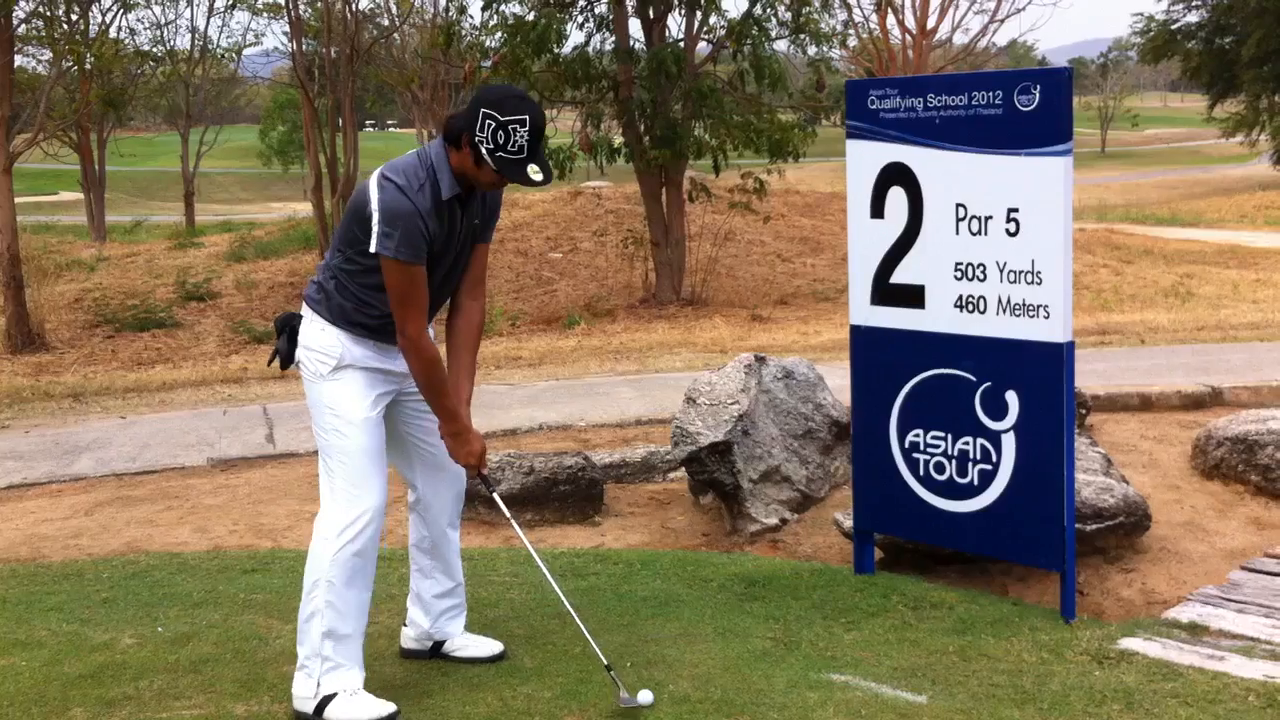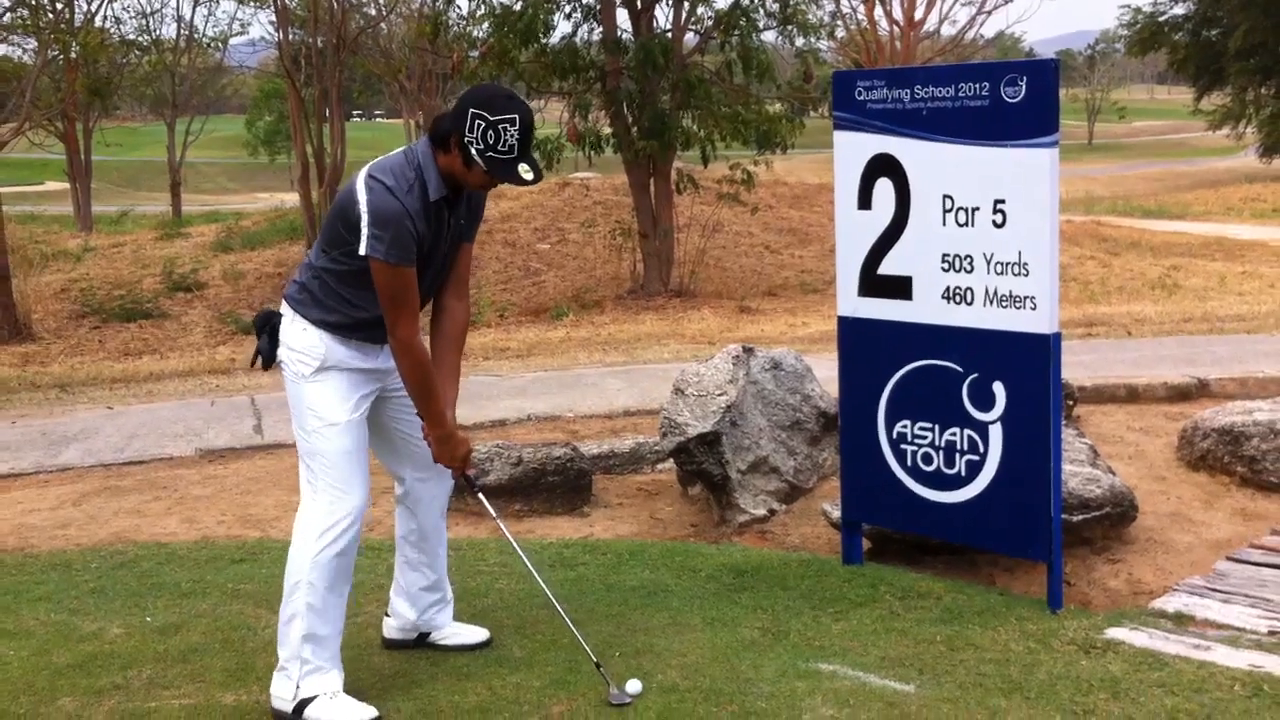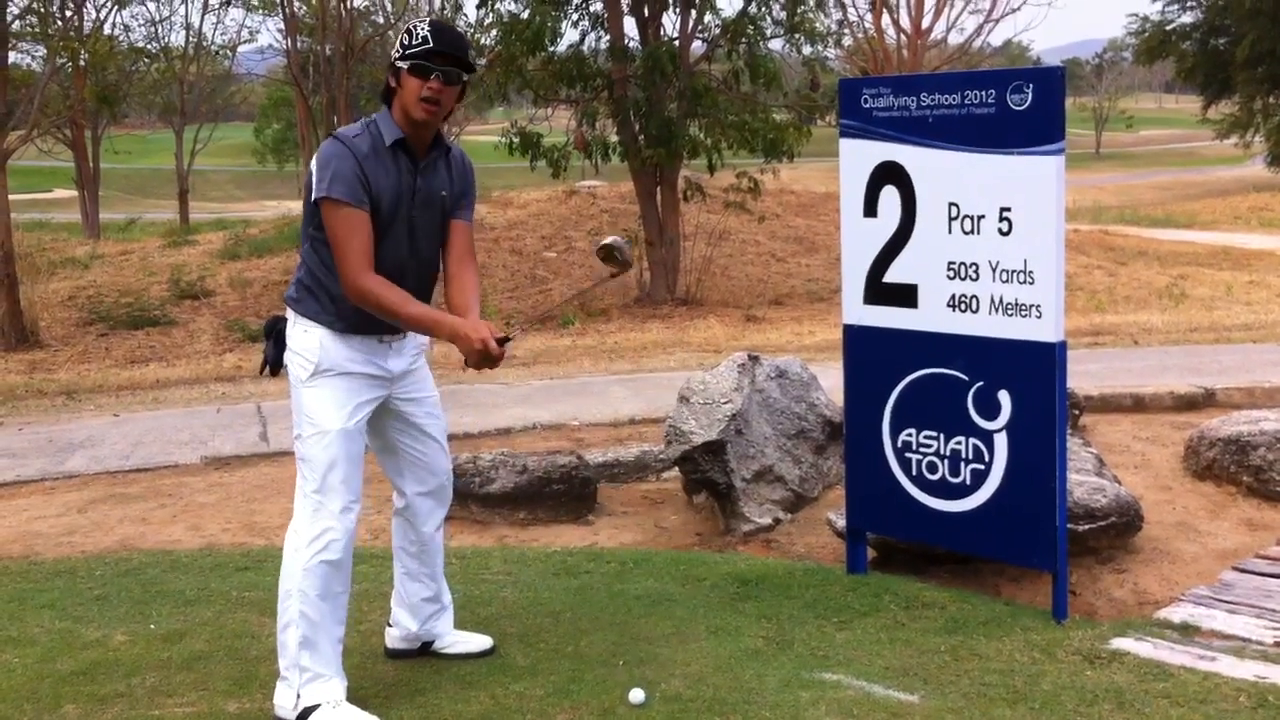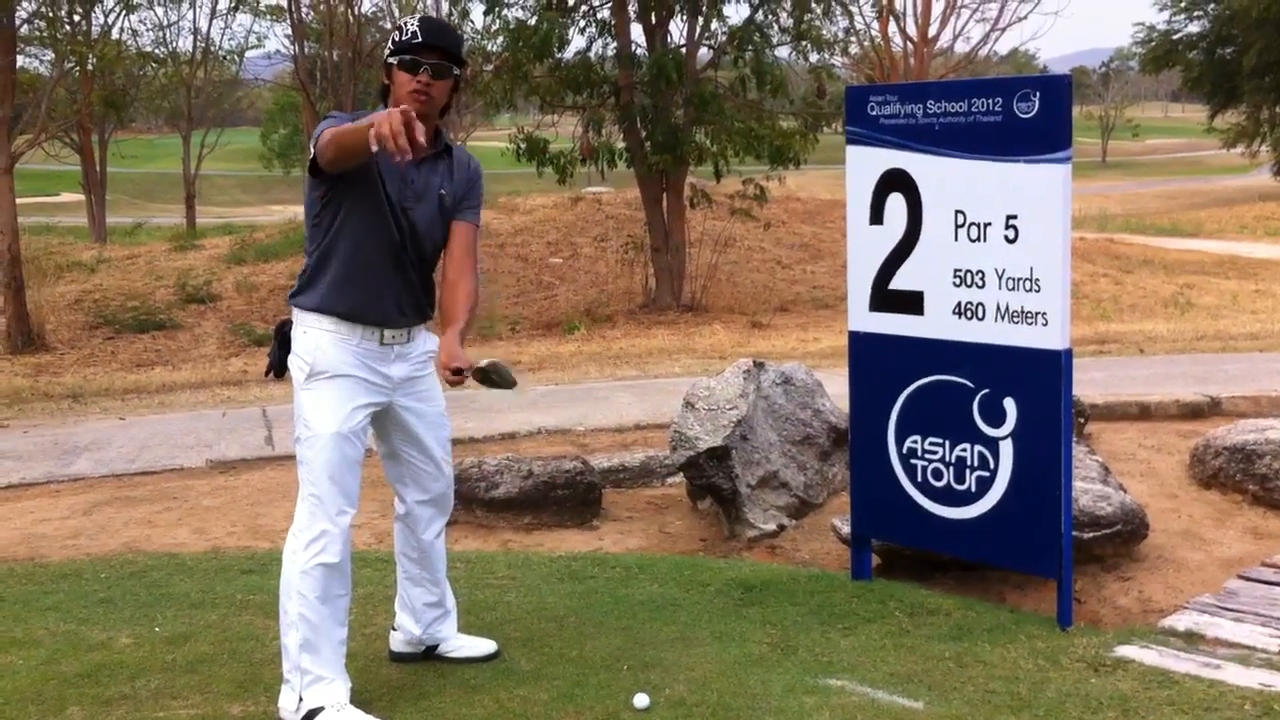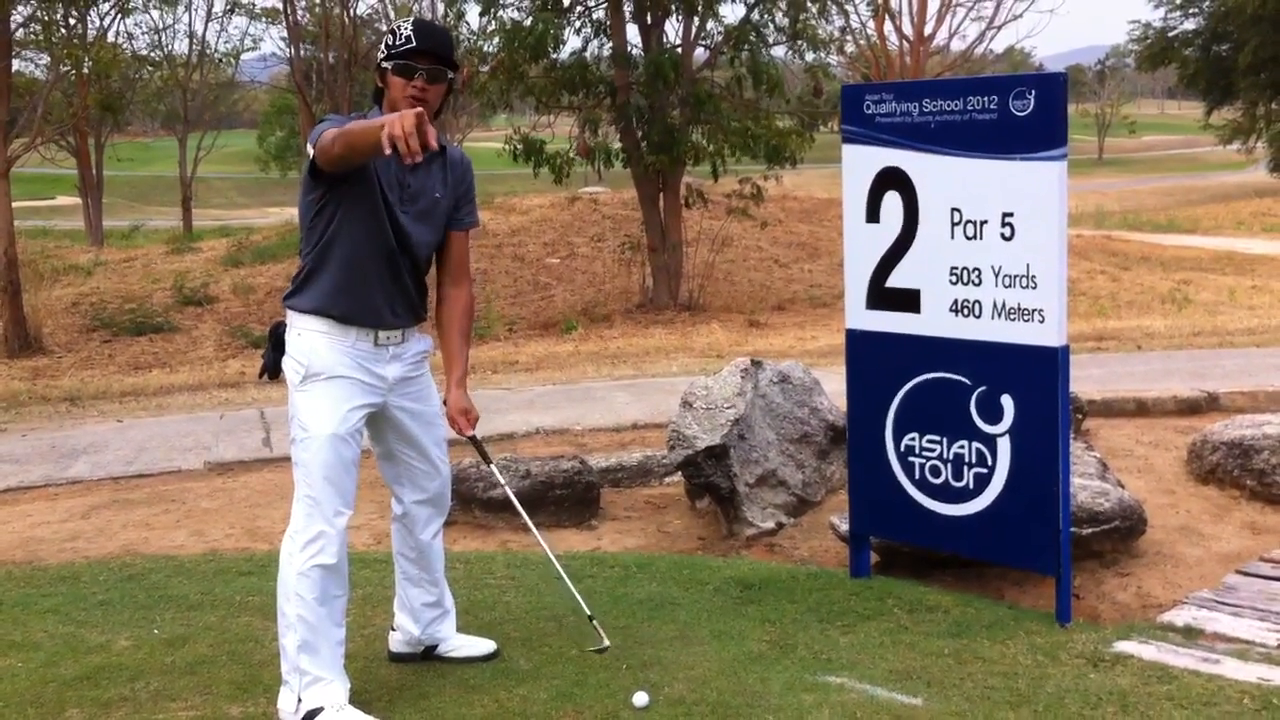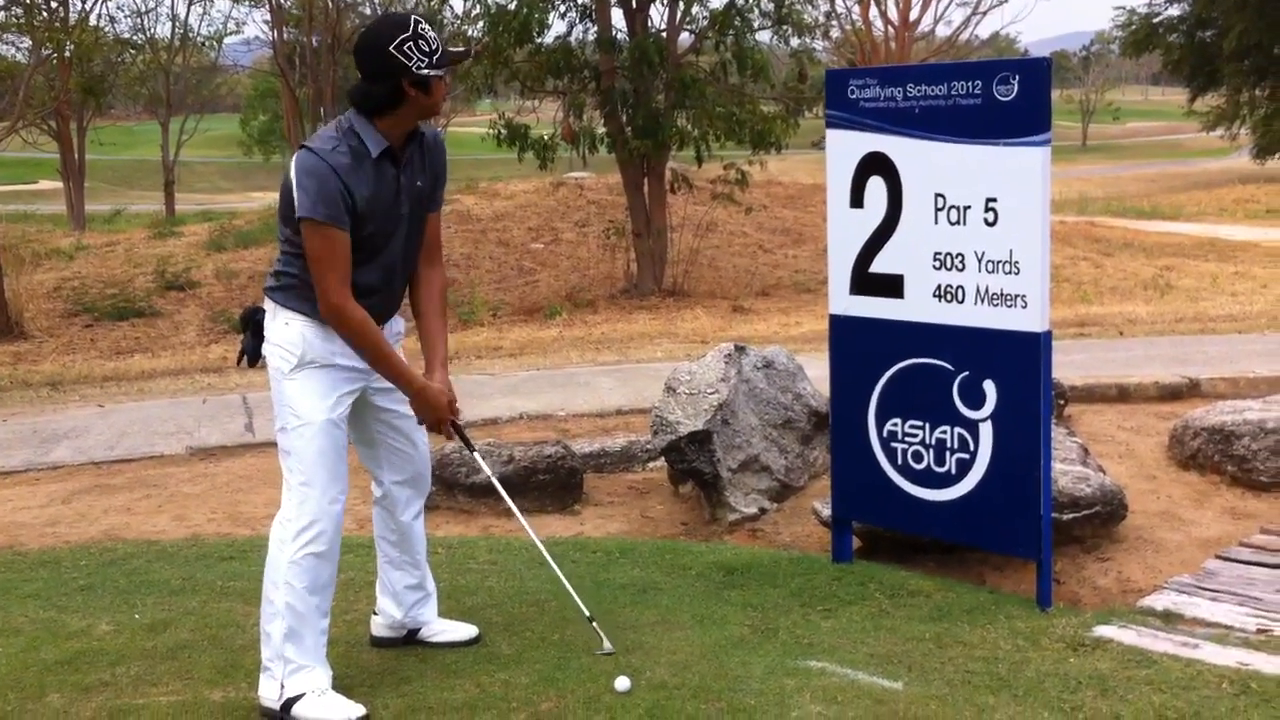
dt=0.7s
person 1, frame 1
left shoulder: (484, 191)
right shoulder: (400, 194)
left elbow: (468, 300)
right elbow: (410, 331)
left wrist: (460, 409)
right wrist: (456, 428)
left hip: (402, 346)
right hip: (344, 346)
left knee: (442, 482)
right knee: (357, 502)
left ankle: (433, 627)
person 1, frame 2
left shoulder: (469, 191)
right shoulder: (388, 197)
left elbow: (453, 303)
right elbow: (405, 331)
left wrist: (447, 414)
right wrist: (441, 428)
left hip: (382, 347)
right hip: (324, 346)
left knee: (428, 474)
right knee: (338, 504)
left ankle: (416, 616)
person 1, frame 3
left shoulder: (456, 167)
right shoulder: (346, 154)
left elbow: (459, 263)
right elbow: (358, 281)
left wrist: (472, 330)
right wrist: (452, 328)
left hip: (401, 346)
right hip: (331, 348)
left knee: (428, 484)
right knee: (329, 512)
left ankle: (419, 624)
person 1, frame 4
left shoulder: (462, 170)
right shoulder: (342, 137)
left elbow: (460, 266)
right elbow: (337, 148)
left wrist: (452, 339)
right wrist: (378, 124)
left hip: (412, 346)
right hip: (336, 348)
left knee: (429, 493)
right knee: (326, 515)
left ankle: (423, 628)
person 1, frame 5
left shoulder: (454, 169)
right shoulder: (336, 136)
left elbow: (455, 281)
right elbow: (342, 147)
left wrist: (457, 381)
right wrist: (387, 127)
left hip: (405, 347)
right hip: (330, 349)
left knee: (426, 492)
right knee: (322, 517)
left ankle: (421, 628)
person 1, frame 6
left shoulder: (427, 150)
right shoulder: (324, 164)
left elbow: (427, 263)
right elbow: (335, 302)
left wrist: (436, 370)
right wrist: (414, 388)
left hip: (378, 331)
right hip: (311, 339)
left knee: (406, 475)
right knee: (315, 505)
left ankle: (404, 613)
